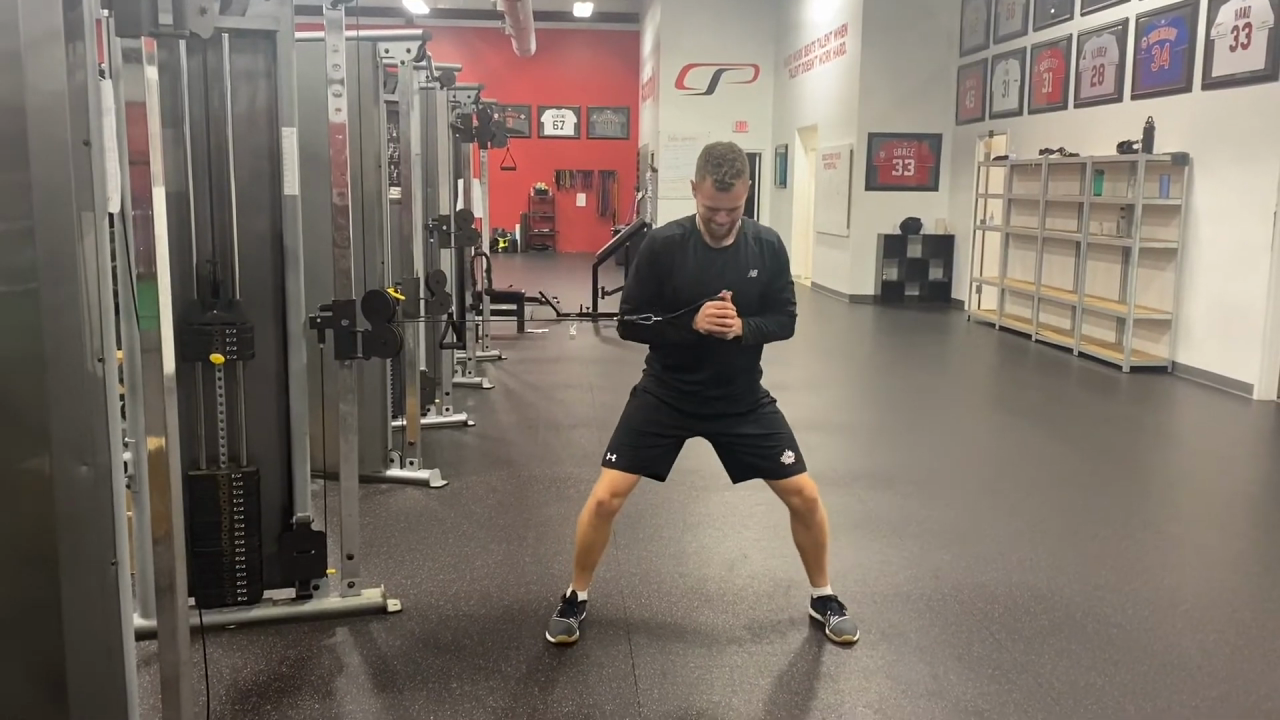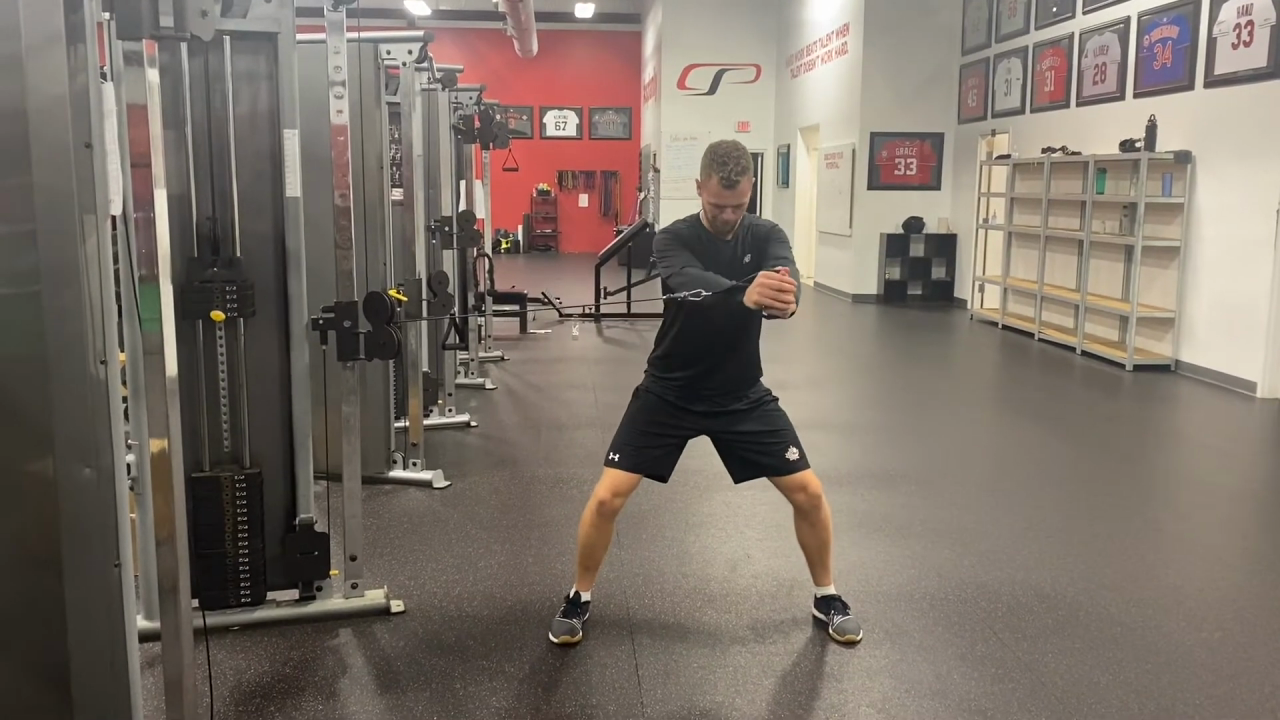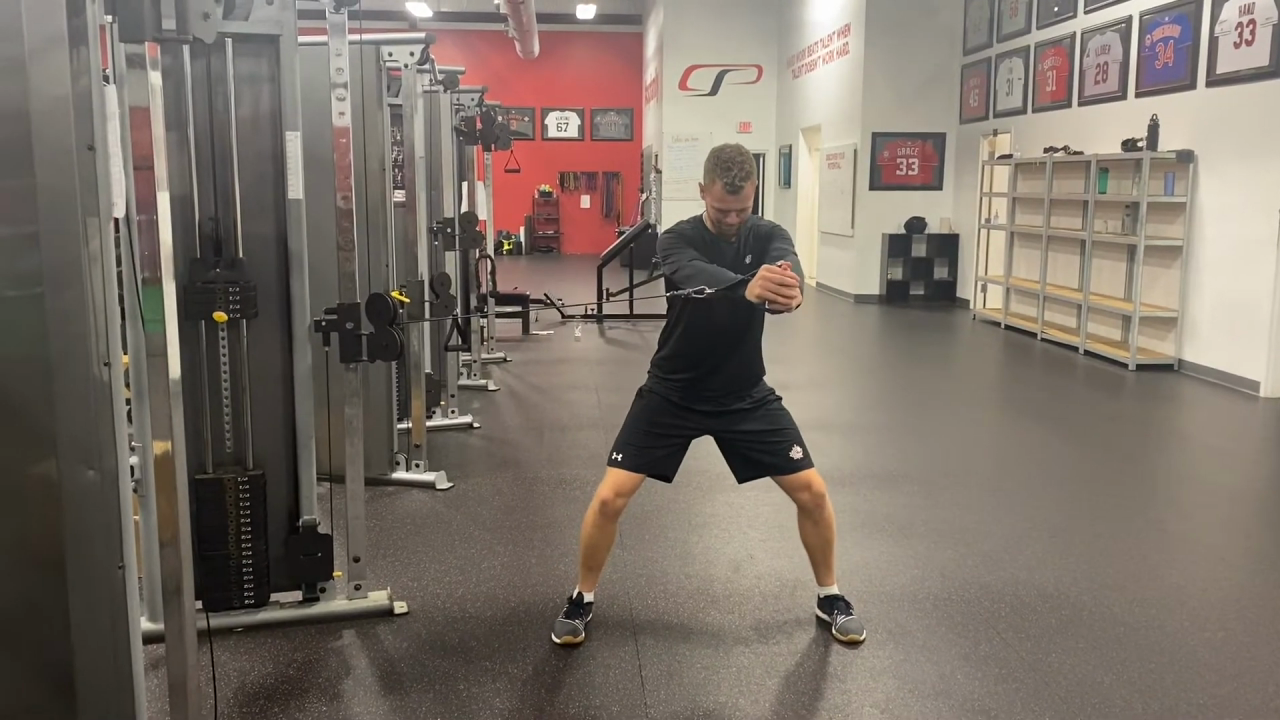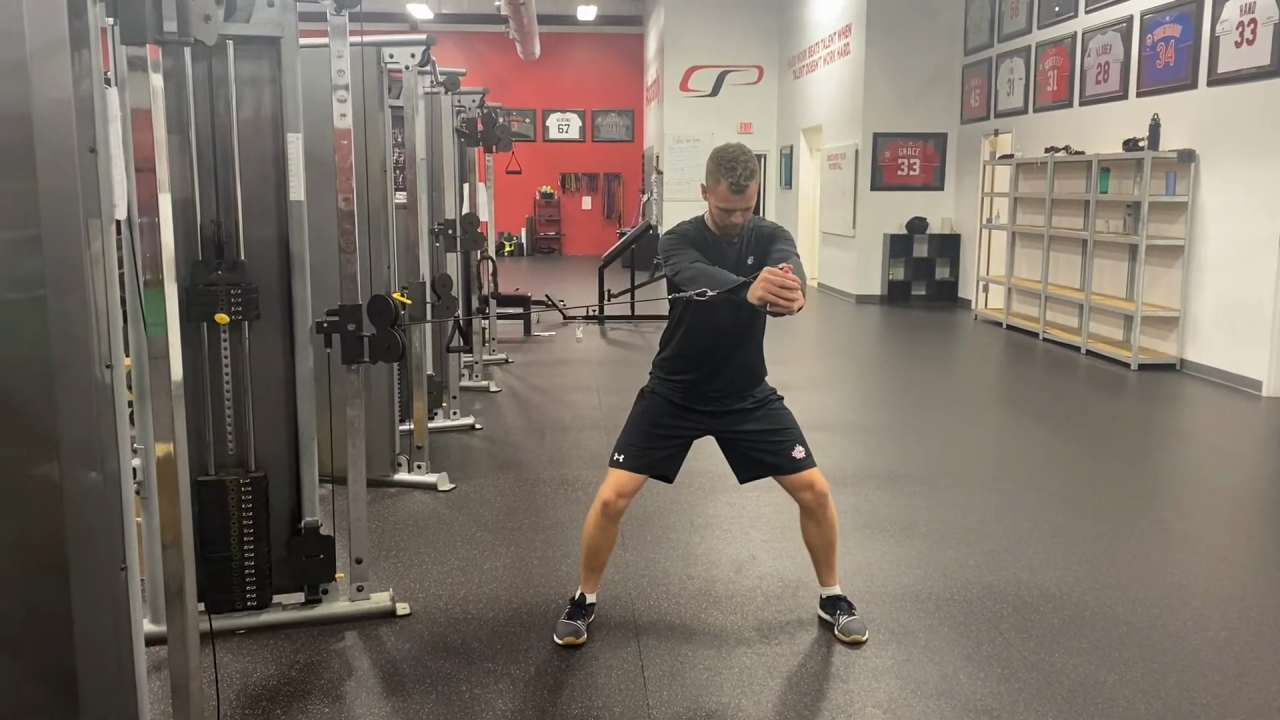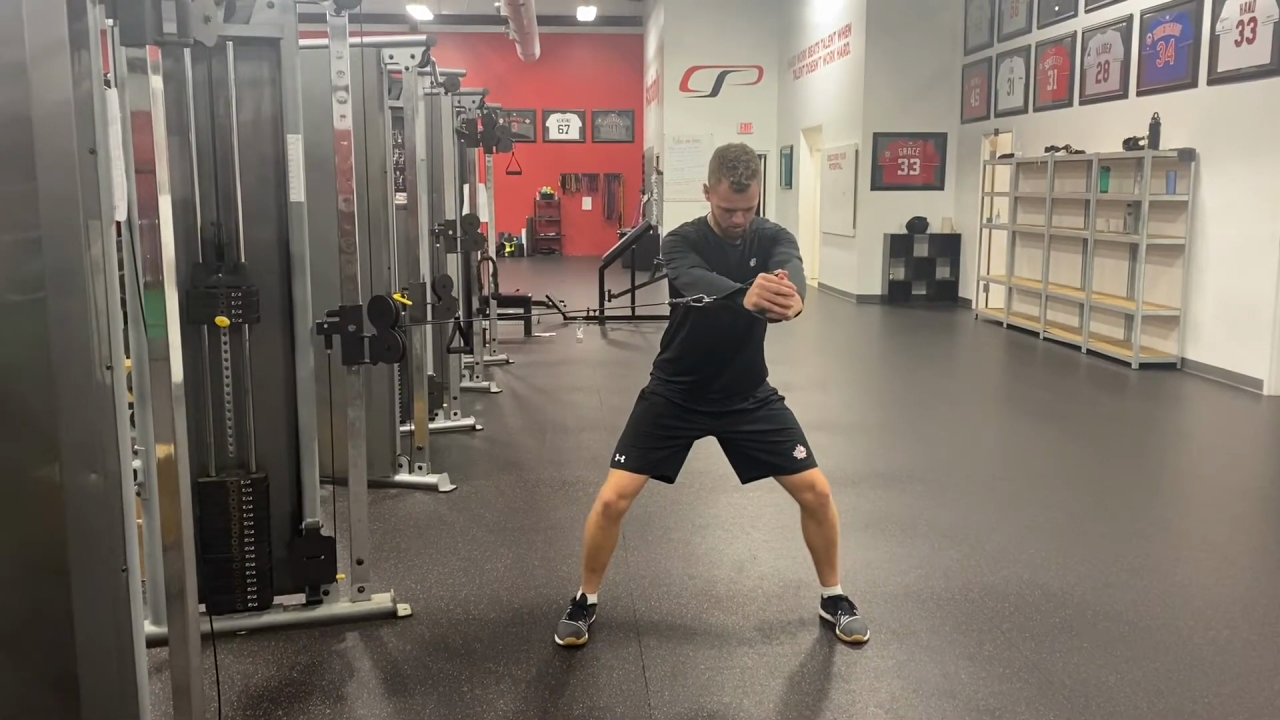
dt=0.5s
person 1, frame 1
left shoulder: (766, 245)
right shoulder: (662, 245)
left elbow: (784, 321)
right elbow: (630, 324)
left wrist: (741, 327)
right wrist: (692, 323)
left hip: (740, 396)
right hip: (666, 394)
left knee: (805, 497)
right knee: (605, 499)
left ankle: (823, 598)
right ankle: (575, 598)
person 1, frame 2
left shoulder: (765, 236)
right shoulder: (674, 239)
left elbow: (786, 278)
right elbow: (692, 286)
left wrist: (782, 295)
right wrist: (746, 295)
left hip: (742, 394)
right hip: (669, 393)
left knee: (809, 493)
right knee: (606, 499)
left ankle: (826, 597)
right ankle: (579, 597)
person 1, frame 3
left shoulder: (768, 236)
right shoulder: (678, 239)
left elbow: (788, 269)
right elbow: (698, 277)
left wrist: (790, 290)
right wrist: (747, 287)
left hip: (745, 394)
right hip: (673, 393)
left knee: (813, 492)
right knee: (609, 498)
left ankle: (830, 596)
right ankle: (582, 598)
person 1, frame 4
left shoulder: (770, 237)
right shoulder: (679, 241)
left elbow: (790, 269)
right elbow: (700, 279)
left wrist: (791, 292)
right wrist: (750, 289)
left hip: (747, 395)
right hip: (674, 394)
left knee: (815, 492)
right knee: (611, 499)
left ankle: (832, 597)
right ankle: (585, 599)
person 1, frame 5
left shoulder: (774, 239)
right shoulder: (681, 242)
left elbow: (790, 272)
right elbow: (697, 284)
left wrist: (791, 296)
right wrist: (747, 296)
left hip: (748, 395)
right hip: (675, 395)
left knee: (816, 493)
right knee: (612, 501)
left ankle: (833, 597)
right ankle: (586, 600)
